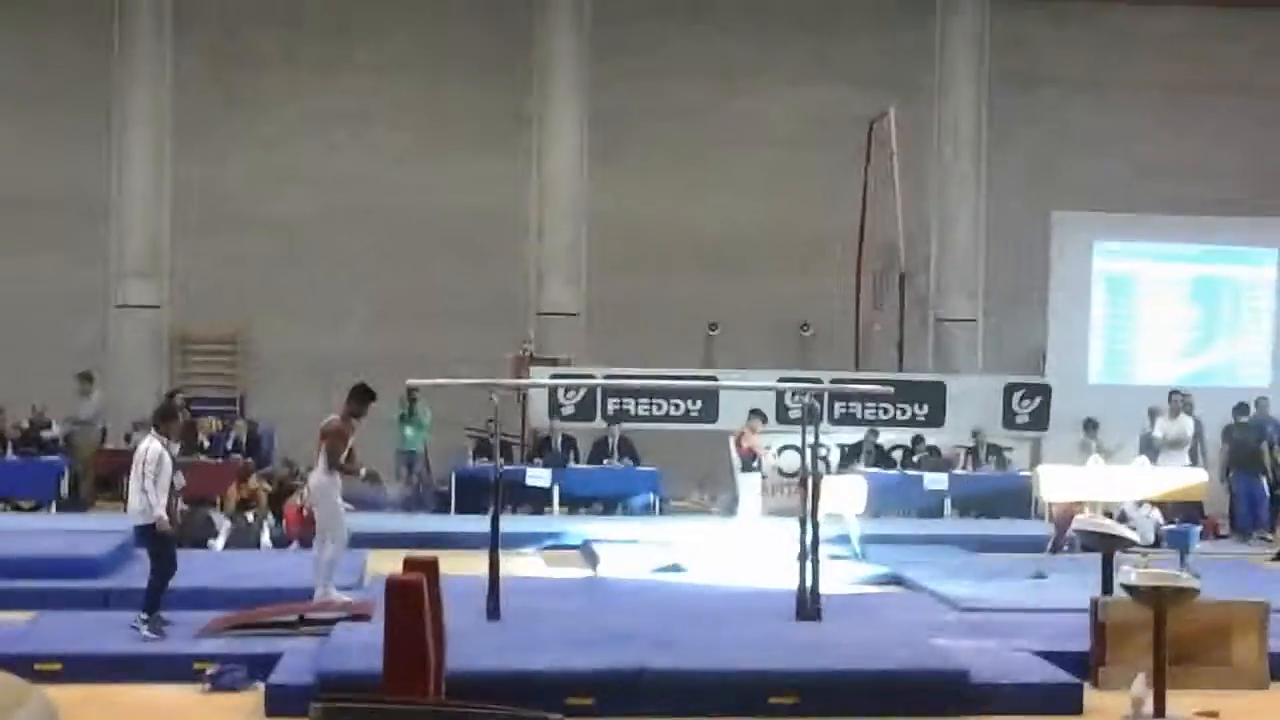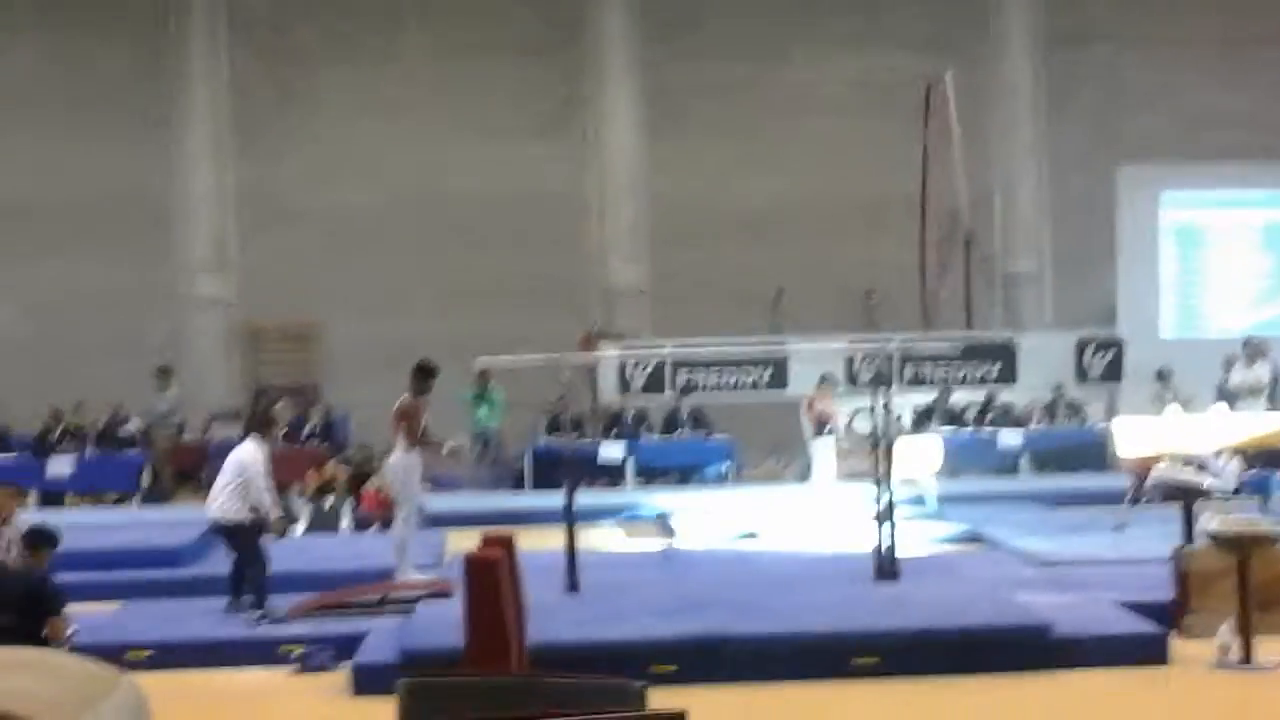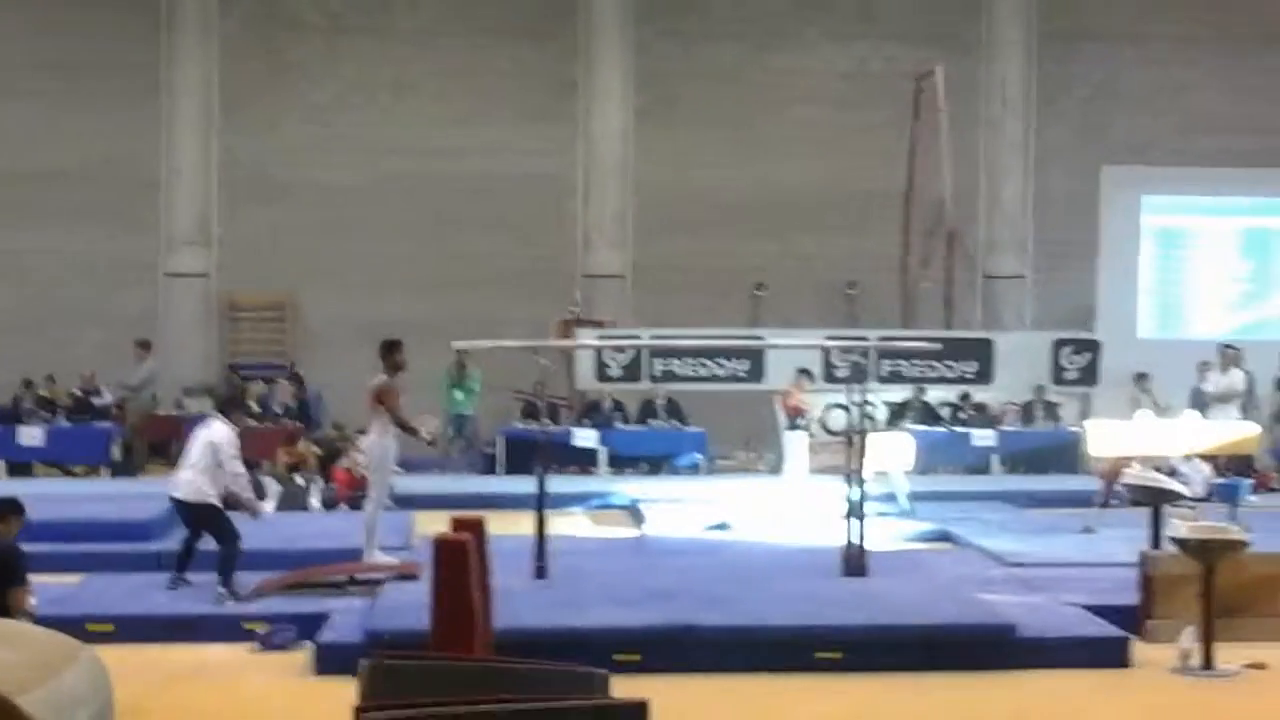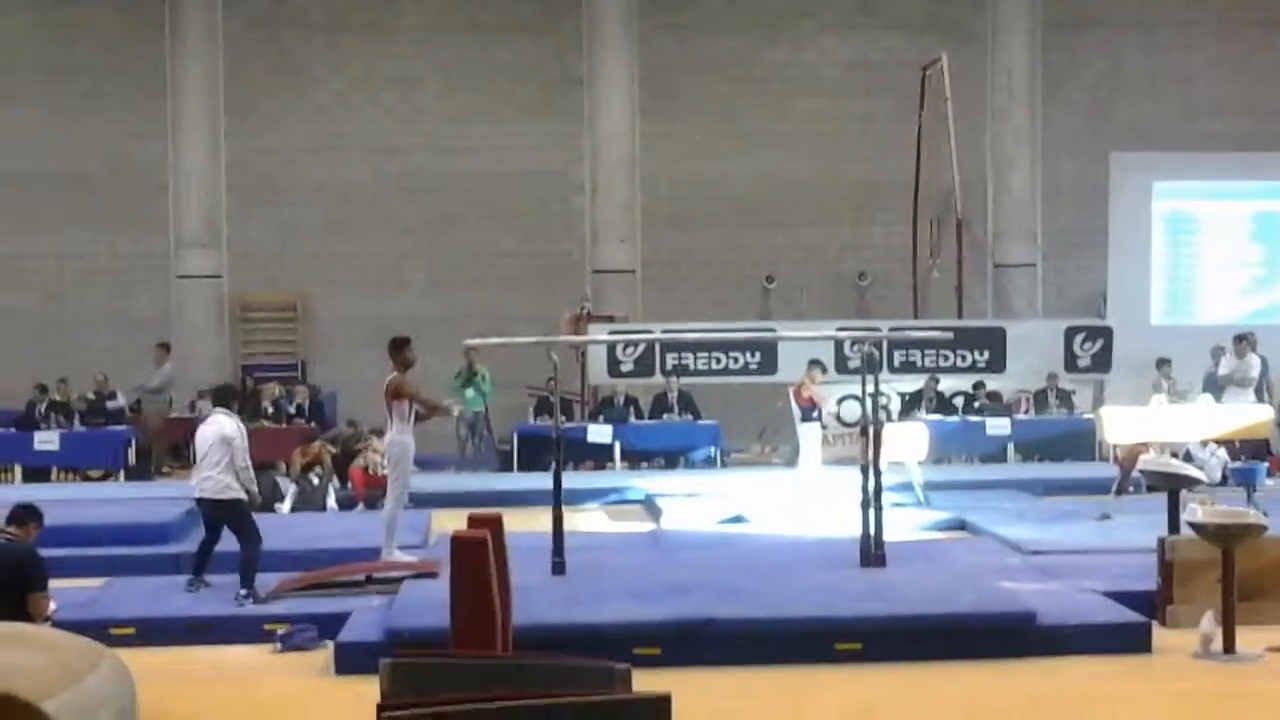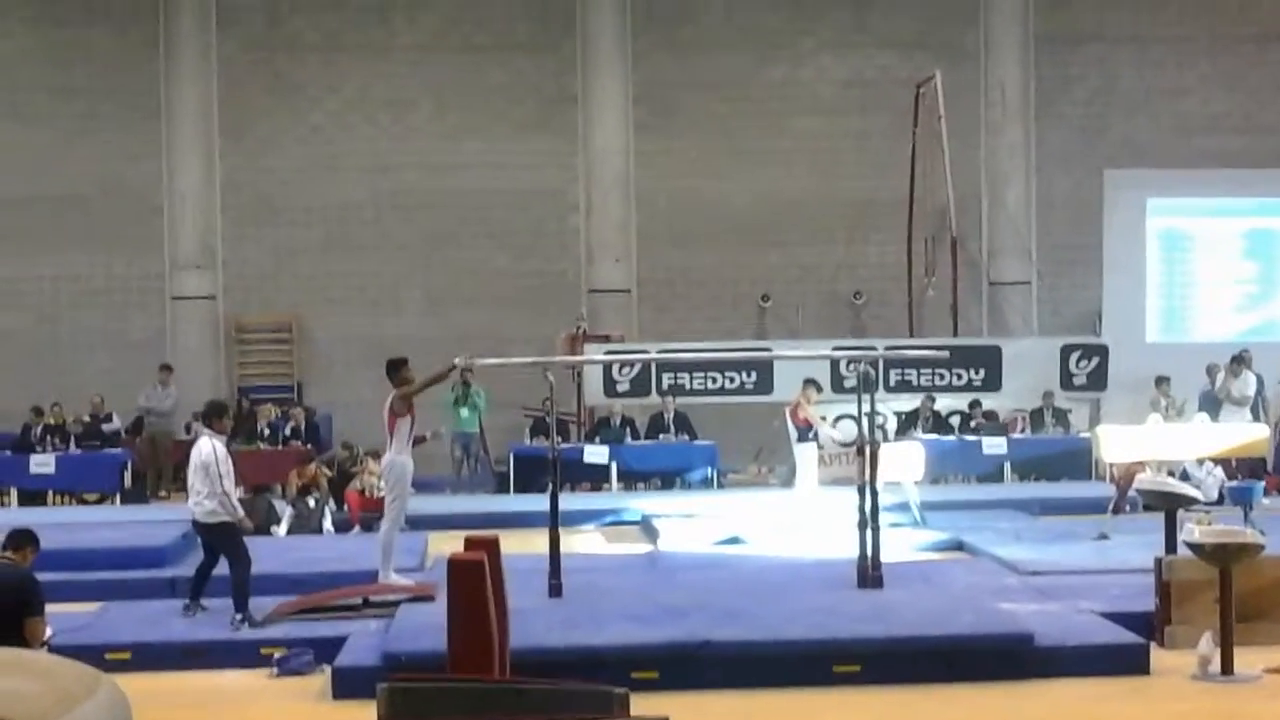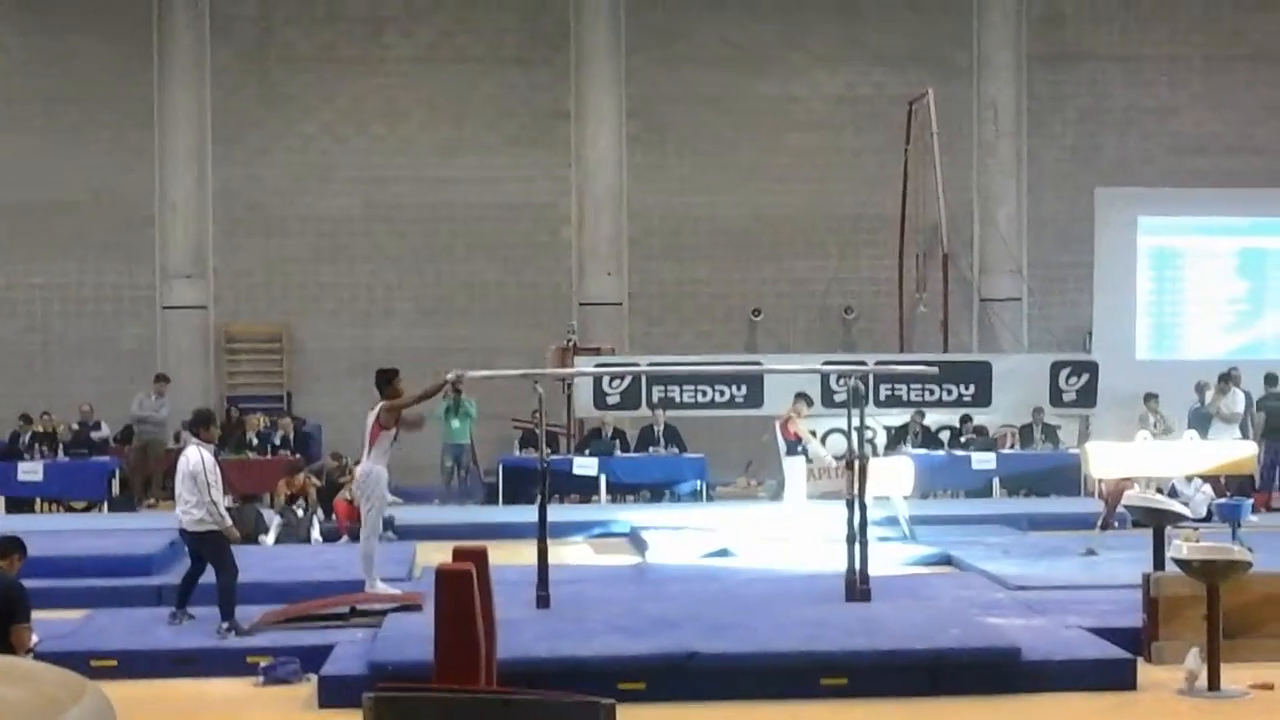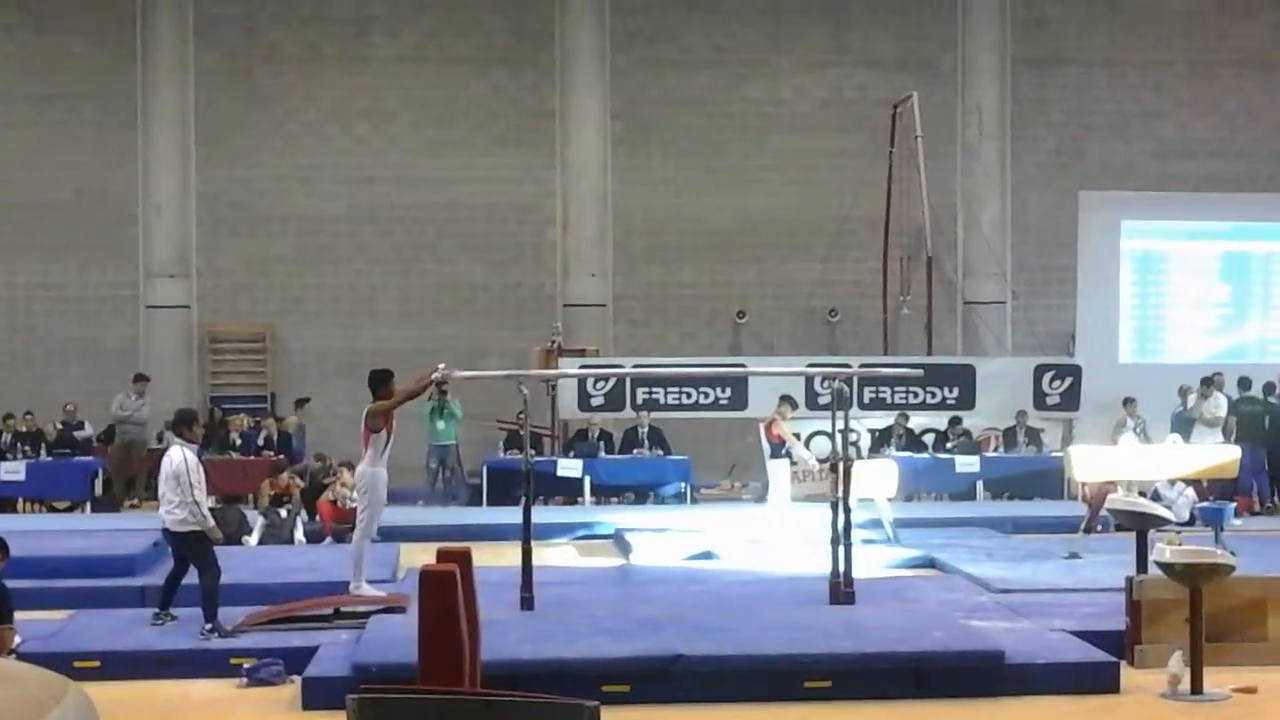
dt=0.4s
person 1, frame 1
left shoulder: (347, 426)
right shoulder: (335, 427)
left elbow: (349, 458)
right elbow: (334, 464)
left wrist: (362, 472)
right wrist: (362, 473)
left hip: (326, 484)
right hip: (324, 484)
left knee: (323, 538)
right knee: (338, 537)
left ankle: (322, 589)
right ankle: (325, 588)
person 1, frame 2
left shoulder: (415, 404)
right shoulder: (410, 406)
left elbow: (422, 436)
right elbow: (415, 440)
left hip: (409, 462)
right hip: (405, 463)
left knee: (406, 516)
right knee: (407, 517)
left ankle: (403, 567)
right ankle: (402, 570)
person 1, frame 3
left shoulder: (387, 383)
right shoulder: (386, 385)
left elbow: (395, 419)
right elbow: (397, 419)
left wrist: (419, 432)
right wrist: (422, 433)
left hip: (383, 443)
right hip: (380, 444)
left knee: (377, 499)
right knee: (376, 499)
left ankle: (372, 550)
right ankle: (370, 552)
person 1, frame 4
left shoulder: (401, 382)
right shoulder: (397, 381)
left elbow: (414, 414)
right elbow: (423, 400)
left wrist: (438, 411)
right wrist: (450, 409)
left hip: (403, 441)
right hip: (399, 442)
left knee: (397, 498)
right knee: (395, 498)
left ankle: (390, 549)
right ankle: (388, 551)
person 1, frame 5
left shoulder: (398, 400)
right shoulder: (401, 396)
right elbow: (430, 381)
left wrist: (427, 437)
right wrist: (455, 365)
left hip: (398, 461)
right hip: (398, 462)
left knee: (393, 519)
right knee: (393, 519)
left ankle: (386, 571)
right ankle: (386, 573)
person 1, frame 6
left shoulder: (386, 409)
right shoulder: (390, 407)
left elbow: (410, 424)
right elbow: (421, 397)
left wrist: (419, 420)
right wrist: (448, 380)
left hip: (371, 470)
right hip: (373, 472)
left knee: (371, 529)
right knee: (371, 529)
left ankle: (372, 580)
right ankle: (372, 582)
person 1, frame 7
left shoulder: (383, 408)
right shoulder: (377, 410)
left elbow: (407, 391)
right elbow: (408, 395)
left wrist: (433, 374)
right wrist: (433, 378)
left hip: (375, 472)
right hip: (371, 473)
left knee: (366, 530)
right knee: (364, 530)
left ankle: (358, 581)
right ankle: (357, 584)
person 2, frame 1
left shoulder: (162, 446)
right shoulder: (153, 448)
right elbow: (148, 485)
left wrist: (165, 514)
right wrist: (160, 516)
left hip: (155, 516)
right hip: (150, 517)
left knee: (162, 564)
right knee: (166, 564)
left ankle: (152, 613)
right ankle: (146, 617)
person 2, frame 2
left shoulder: (244, 448)
right shoulder: (255, 452)
right elbow: (259, 490)
left wrist: (265, 516)
right wrist: (274, 517)
left hip: (218, 511)
right hip: (230, 514)
left knee: (244, 554)
right knee: (256, 560)
left ankle: (235, 599)
right ankle: (259, 611)
person 2, frame 3
left shoulder: (207, 427)
right shoulder: (225, 432)
right elbow: (234, 470)
left wrist: (239, 497)
right wrist: (251, 500)
left hip: (181, 492)
right hip: (198, 496)
left knee: (195, 532)
right knee: (230, 539)
left ankle: (178, 576)
right ankle: (225, 589)
person 2, frame 4
left shoulder: (204, 426)
right shoulder: (234, 426)
right elbow: (242, 464)
right wrist: (253, 492)
left hip: (204, 492)
right hip: (226, 494)
left knee: (211, 535)
right knee: (251, 539)
left ankle: (195, 578)
right ankle: (245, 591)
person 2, frame 5
left shoulder: (200, 445)
right shoulder: (215, 448)
right elbow: (222, 489)
left wrist: (235, 515)
right wrist: (241, 516)
left hip: (202, 515)
right hip: (217, 517)
left knee: (210, 558)
right knee: (241, 562)
left ankle: (192, 603)
right ankle: (241, 616)
person 2, frame 6
left shoulder: (187, 454)
right shoulder: (203, 458)
right elbow: (211, 498)
left wrist: (223, 524)
right wrist: (228, 526)
left hip: (189, 523)
right hip: (204, 525)
left knee: (197, 566)
right knee: (228, 571)
left ankle: (179, 611)
right ankle: (227, 624)
person 2, frame 7
left shoulder: (171, 454)
right shoulder: (186, 457)
right elbow: (194, 498)
left wrist: (206, 524)
right wrist: (211, 526)
left hip: (172, 523)
right hip: (187, 525)
left knee: (180, 567)
right knee: (210, 571)
left ankle: (162, 612)
right ankle: (210, 625)
